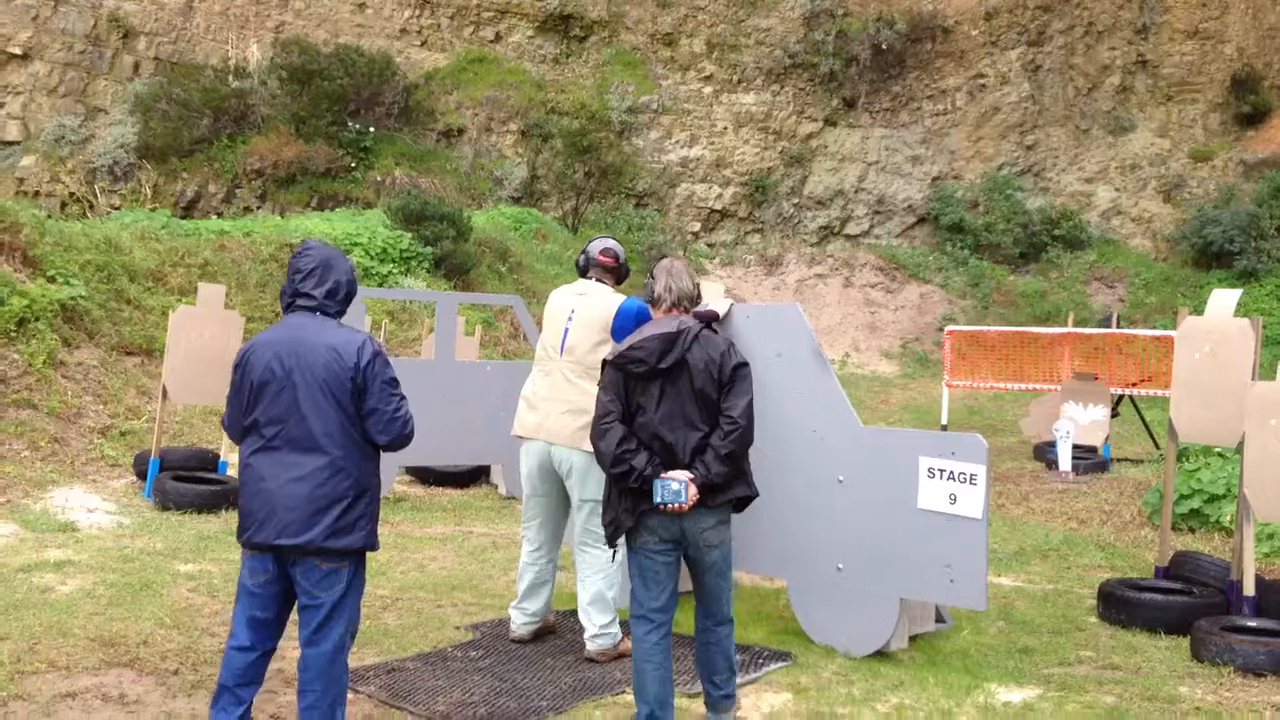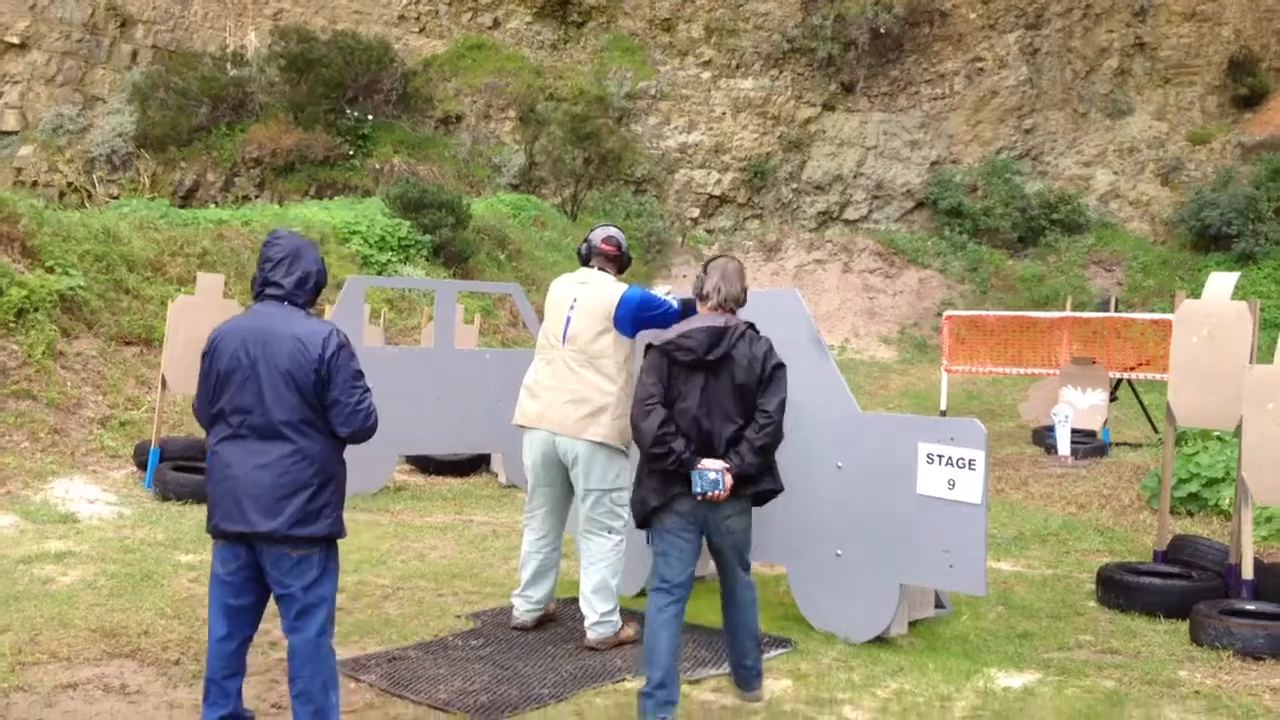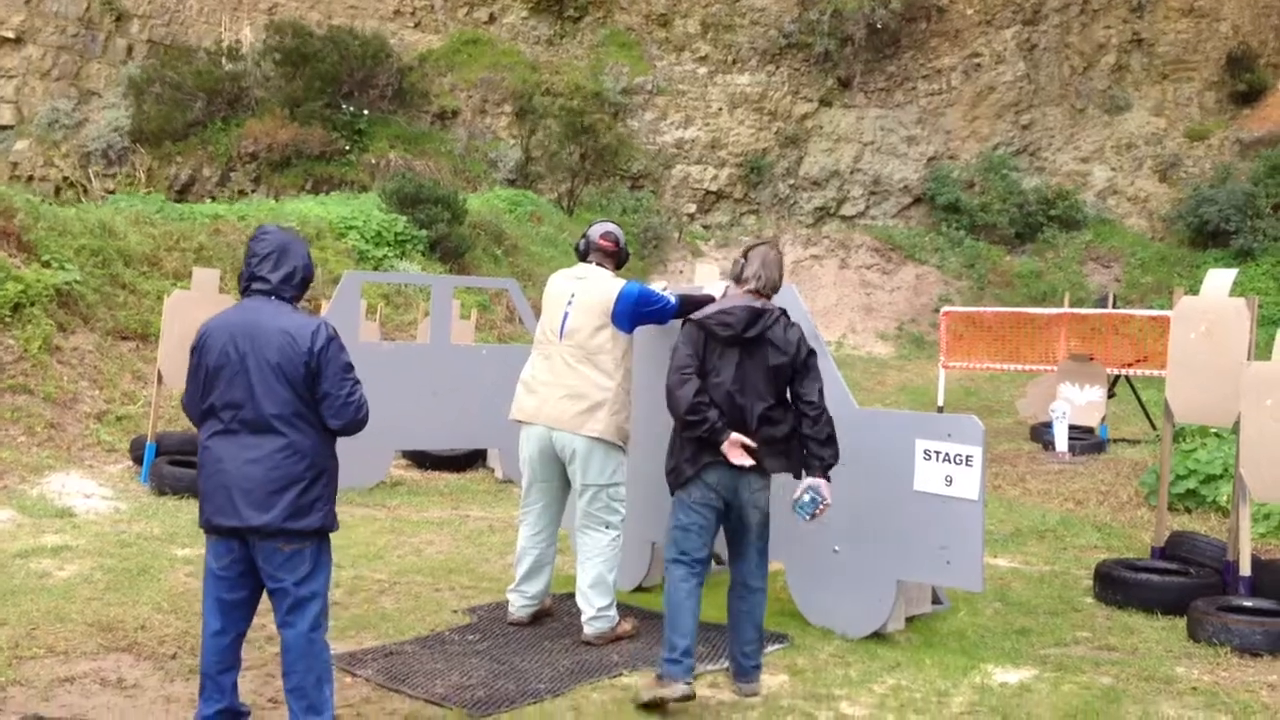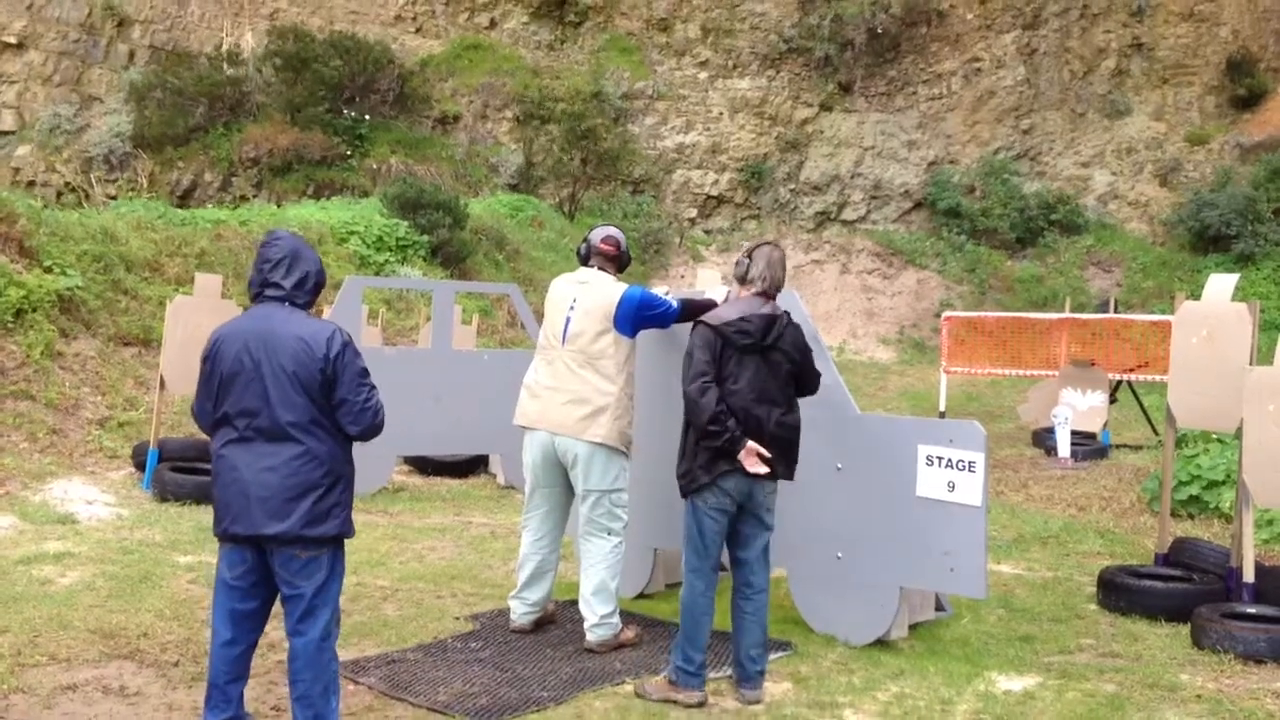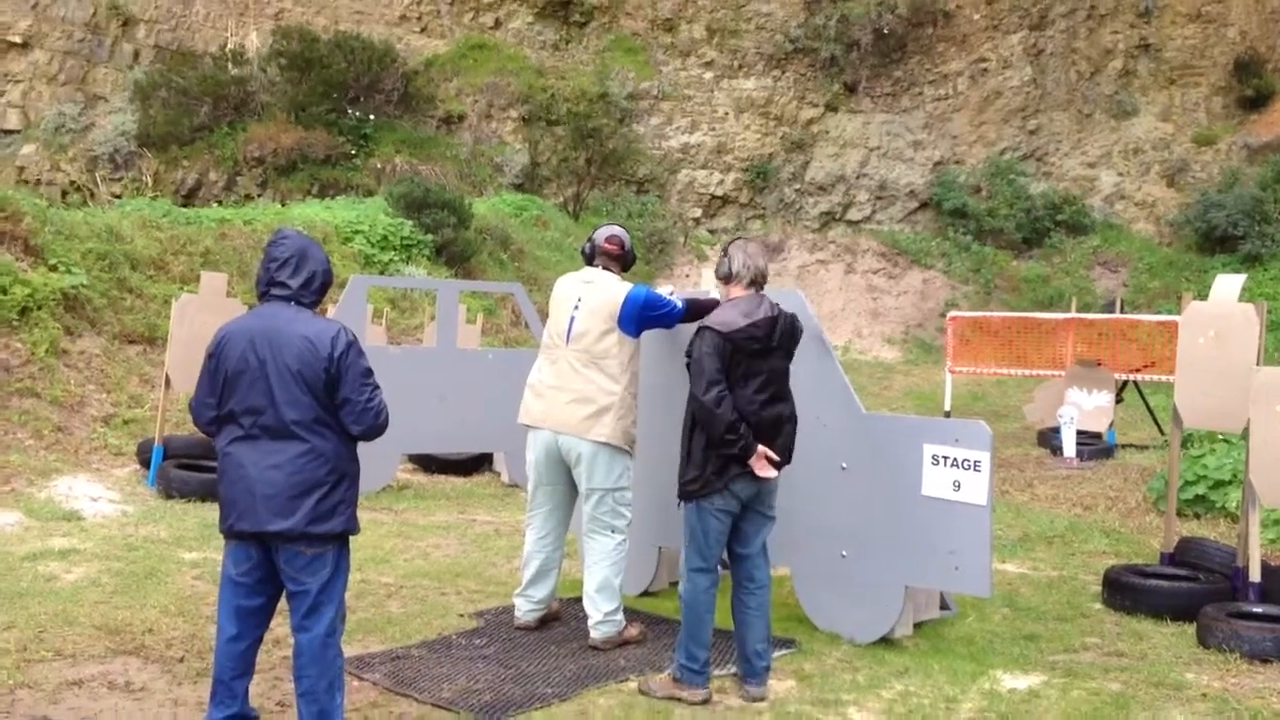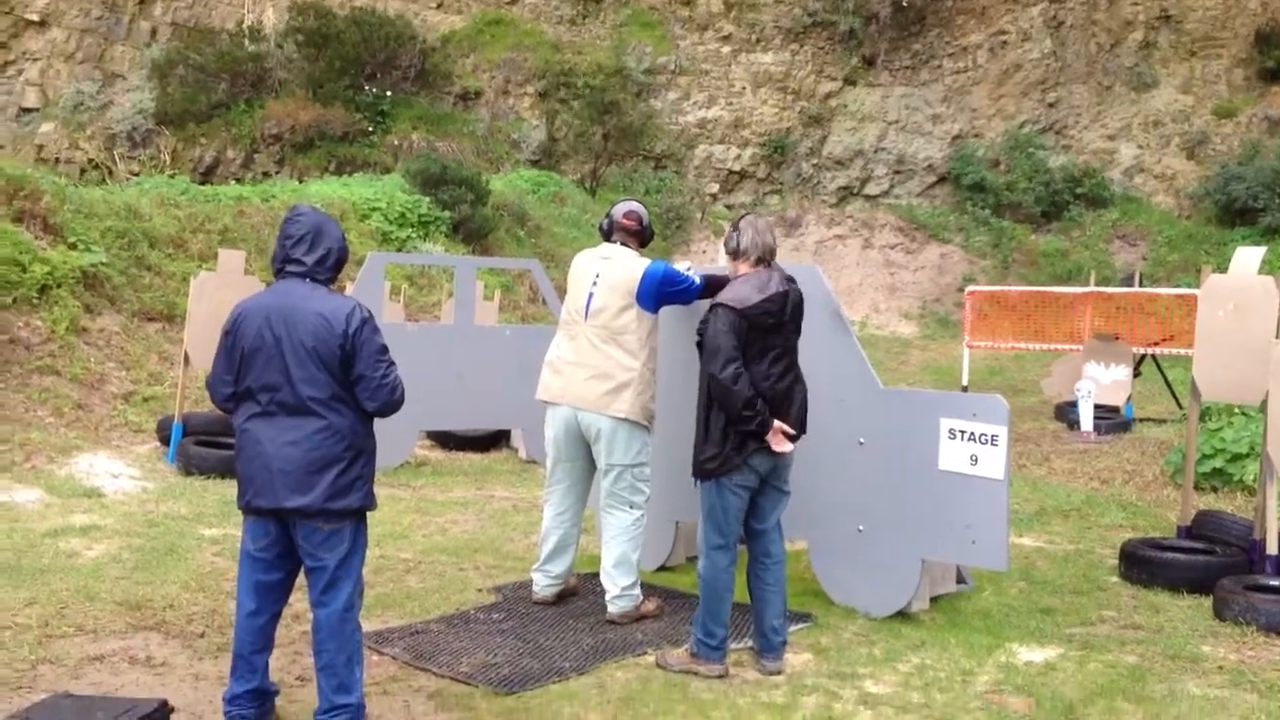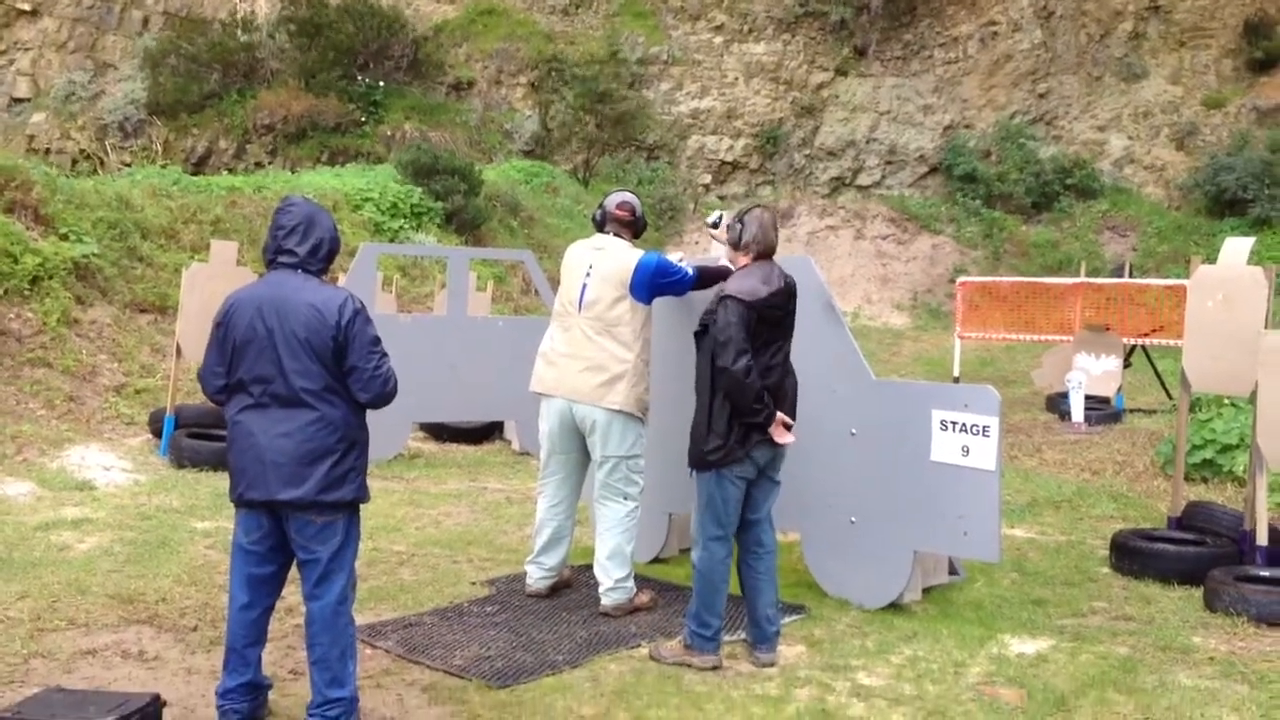
dt=0.4s
person 1, frame 1
left shoulder: (255, 349)
right shoulder: (359, 349)
left elbow: (235, 426)
right elbow: (395, 432)
left hip: (264, 517)
right hip: (330, 522)
left knee: (251, 631)
right knee: (325, 642)
person 1, frame 2
left shoulder: (223, 337)
right shoulder: (324, 340)
left elbow: (205, 414)
right elbow: (358, 424)
right wrist: (315, 418)
left hip: (233, 506)
right hip: (298, 510)
left knee: (229, 622)
right knee: (308, 628)
person 1, frame 3
left shoulder: (211, 331)
right shoulder: (313, 333)
left elbow: (195, 409)
right elbow: (349, 416)
left hip: (225, 500)
right hip: (291, 503)
left knee: (223, 617)
right knee: (301, 622)
person 1, frame 4
left shoulder: (223, 338)
right shoulder: (328, 339)
left elbow: (206, 418)
right elbow: (366, 421)
left hip: (239, 509)
right hip: (306, 511)
left knee: (233, 626)
right knee: (311, 632)
person 1, frame 5
left shoulder: (228, 336)
right shoulder: (333, 339)
left elbow: (205, 416)
right elbow: (370, 421)
right wrist: (328, 418)
left hip: (244, 506)
right hip: (311, 509)
left knee: (237, 623)
right knee: (316, 628)
person 1, frame 6
left shoulder: (245, 313)
right shoulder: (348, 315)
left elbow: (222, 393)
right elbow: (385, 398)
right wrist: (343, 395)
left hip: (262, 483)
right hip: (328, 485)
left knee: (256, 599)
right knee: (335, 605)
person 1, frame 7
left shoulder: (237, 304)
right shoulder: (340, 306)
left elbow: (213, 384)
right elbow: (378, 389)
right wrist: (336, 384)
left hip: (255, 475)
right hip: (321, 477)
left knee: (249, 592)
right knee: (328, 598)
person 2, frame 1
left shoulder: (623, 358)
right shoulder: (722, 351)
left elbow: (606, 433)
right elbow: (737, 425)
left wrist: (649, 477)
right wrist: (701, 478)
left hip: (648, 509)
right hip: (707, 506)
left knee: (650, 619)
right knee: (716, 610)
person 2, frame 2
left shoulder: (666, 347)
right shoulder: (760, 351)
left elbow: (646, 416)
right elbow: (768, 421)
left wrist: (687, 462)
right wrist: (735, 470)
left hip: (676, 491)
right hip: (731, 493)
left knee: (666, 594)
right knee: (738, 587)
right ankle: (749, 679)
person 2, frame 3
left shoulder: (701, 324)
right shoulder: (790, 337)
left elbow: (680, 387)
right elbow: (811, 408)
left wrist: (717, 434)
right wrist: (817, 469)
left hip: (703, 466)
right hip: (755, 470)
left knee: (685, 567)
right knee: (750, 575)
left ankle: (675, 674)
right ankle: (746, 673)
person 2, frame 4
left shoulder: (713, 326)
right shoulder: (790, 334)
left elbow: (699, 393)
right elbow: (808, 383)
left wrist: (733, 442)
left hip: (715, 469)
right hip: (763, 473)
left knee: (700, 575)
right knee: (753, 577)
left ankle: (686, 680)
right ankle: (750, 679)
person 2, frame 5
left shoulder: (716, 329)
right shoulder: (784, 324)
left elbow: (710, 400)
left wrist: (742, 448)
left hip: (720, 469)
right hip: (765, 468)
left knee: (701, 572)
right knee: (753, 570)
left ankle: (690, 677)
right ankle: (755, 675)
person 2, frame 6
left shoulder: (729, 307)
right shoulder: (790, 295)
left elbow: (727, 377)
left wrist: (759, 424)
left hip: (735, 446)
right hip: (777, 444)
left knee: (718, 549)
right knee: (768, 545)
left ankle: (708, 652)
right ankle: (771, 650)
person 2, frame 7
left shoulder: (733, 299)
right shoulder: (782, 287)
left elbow: (735, 369)
left wrist: (761, 417)
left hip: (732, 437)
right hip: (767, 438)
left knee: (713, 540)
right knee: (758, 534)
left ankle: (701, 643)
right ankle: (765, 641)
person 3, frame 1
left shoulder: (556, 299)
right shoulder: (621, 309)
left hip: (536, 431)
right hip: (585, 440)
left knee: (539, 532)
right knee: (596, 540)
left ankle: (527, 619)
right ankle: (602, 638)
person 3, frame 2
left shoulder: (558, 288)
right shoulder: (624, 298)
right elbow: (682, 311)
left hip: (539, 420)
right hip: (590, 428)
left knee: (541, 520)
right knee: (602, 528)
left ankle: (529, 607)
right ankle: (602, 626)
person 3, frame 3
left shoulder: (556, 283)
right shoulder: (622, 294)
right elbow: (680, 306)
right wrist: (715, 299)
left hip: (536, 415)
right hip: (588, 424)
left knee: (537, 515)
right knee: (599, 524)
left ankle: (524, 602)
right ankle: (599, 621)
person 3, frame 4
left shoulder: (558, 287)
right shoulder: (625, 298)
right elbow: (681, 310)
left wrist: (655, 302)
right wrist: (719, 304)
left hip: (540, 421)
right hip: (592, 430)
left knee: (540, 520)
right knee: (602, 530)
left ankle: (526, 609)
right ankle: (602, 628)
person 3, frame 5
left shoulder: (563, 287)
right shoulder: (629, 298)
right elbow: (685, 311)
left wrist: (654, 297)
right wrist: (723, 304)
left hip: (544, 419)
right hip: (595, 428)
left knee: (544, 518)
right knee: (605, 528)
left ankle: (531, 607)
right ankle: (606, 626)
person 3, frame 6
left shoulder: (581, 263)
right shoulder: (648, 274)
right elbow: (703, 287)
left wrist: (673, 272)
left hip: (564, 396)
right hip: (614, 405)
left knee: (562, 494)
right knee: (623, 503)
left ankle: (549, 581)
right ankle: (623, 600)
person 3, frame 7
left shoulder: (573, 254)
right shoulder: (640, 265)
right elbow: (695, 278)
left wrist: (663, 265)
right wrist: (733, 270)
left hip: (556, 388)
right hip: (609, 396)
left knee: (555, 486)
right knee: (616, 495)
left ankle: (542, 574)
right ankle: (617, 592)
